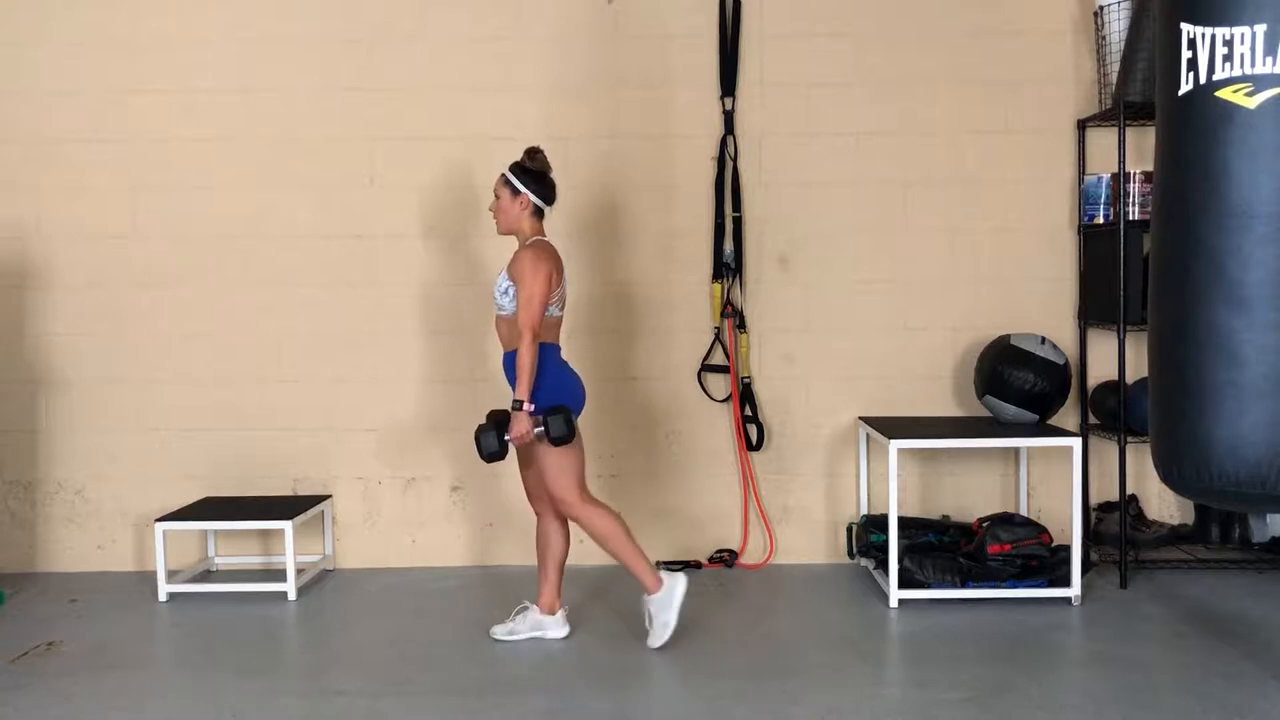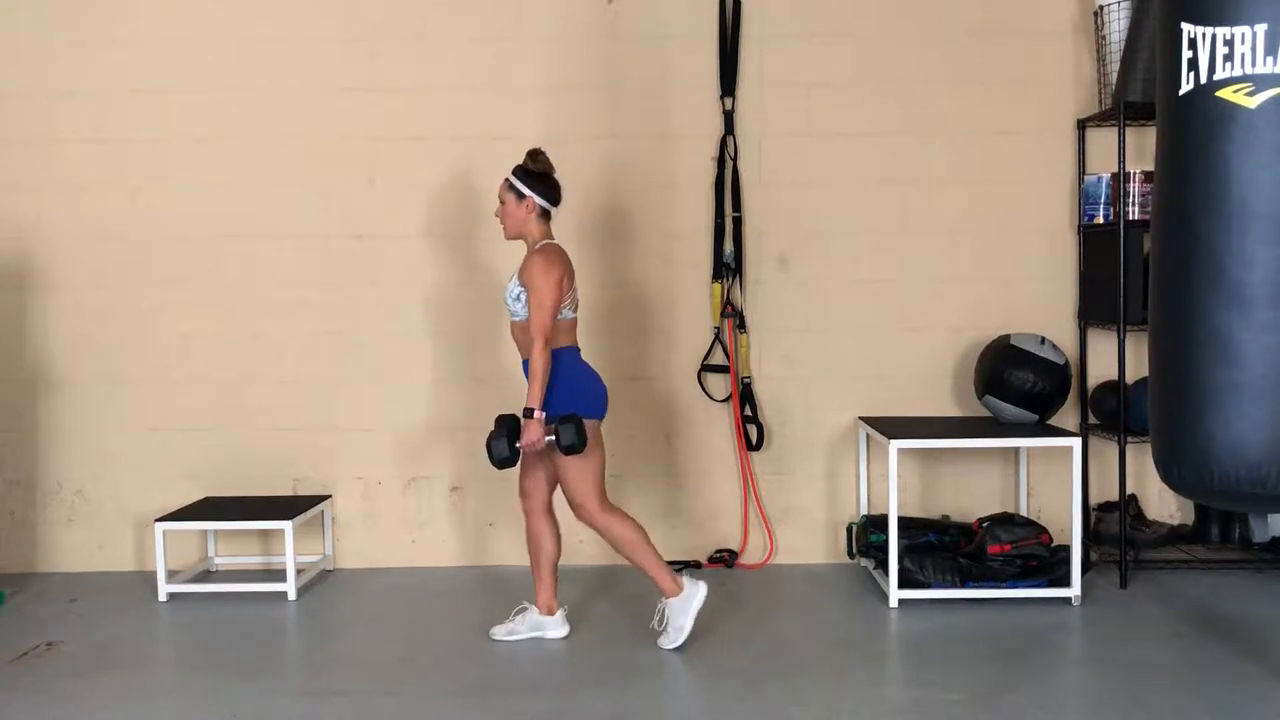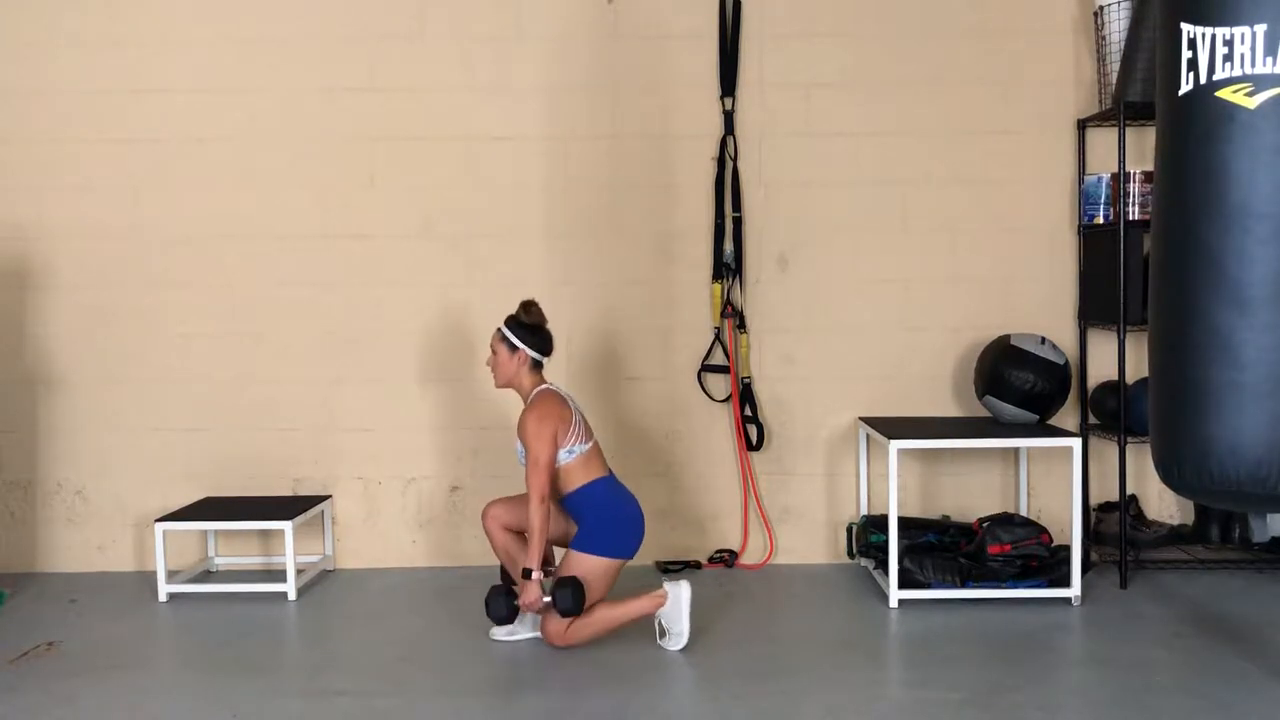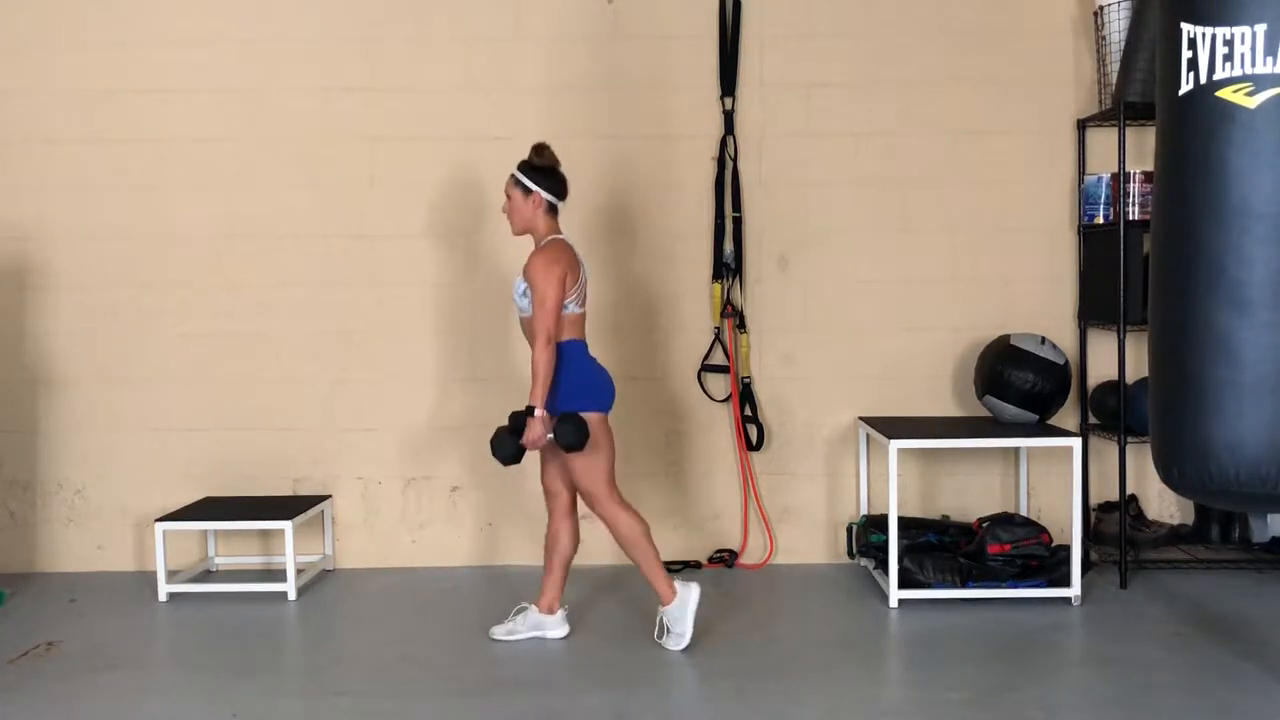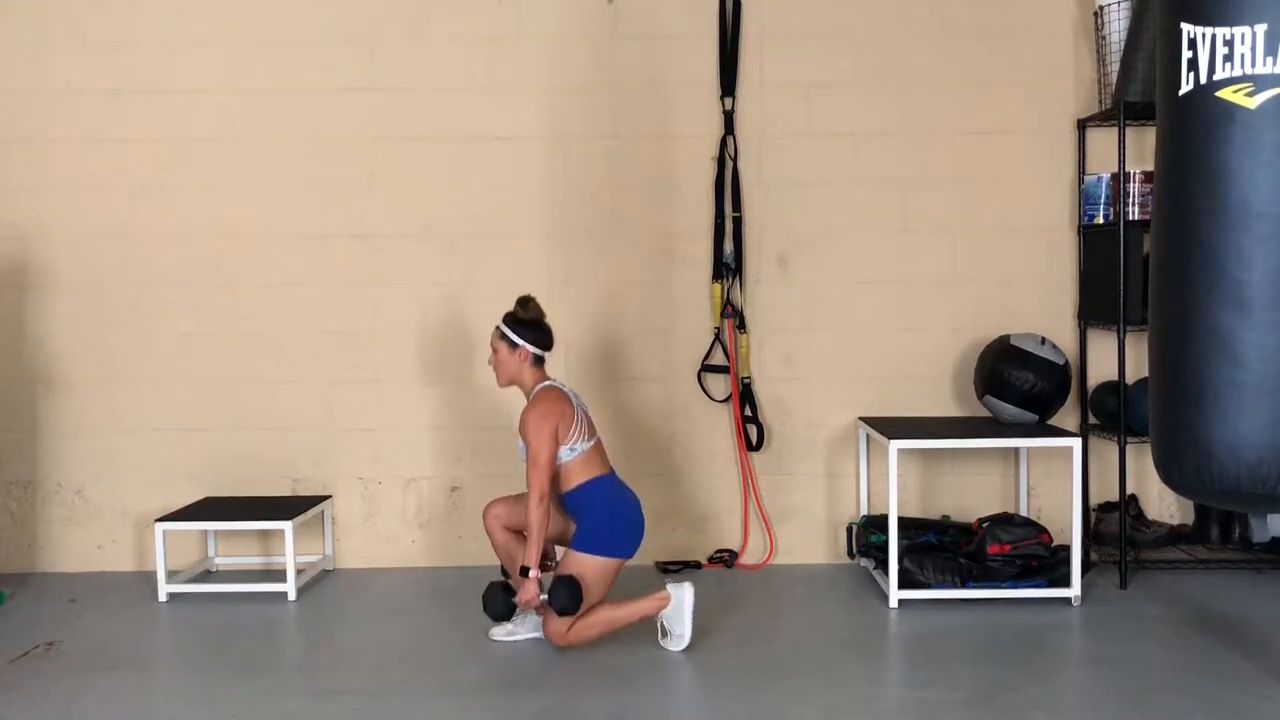
dt=1s
person 1, frame 1
left shoulder: (531, 255)
right shoulder: (538, 254)
left elbow: (527, 336)
left wrist: (522, 406)
right wrist: (526, 402)
left hip: (545, 386)
right hip: (544, 385)
left knee: (571, 501)
right knee: (545, 505)
left ankle: (657, 585)
right ankle: (547, 611)
person 1, frame 2
left shoulder: (542, 259)
right shoulder: (545, 257)
left elbow: (541, 341)
left wrist: (533, 413)
right wrist: (538, 409)
left hip: (566, 389)
right hip: (558, 389)
left knee: (590, 507)
right knee: (533, 500)
left ankle: (677, 591)
right ankle: (546, 612)
person 1, frame 3
left shoulder: (538, 414)
right shoulder: (548, 400)
left elbow: (539, 500)
right elbow: (551, 491)
left wrist: (532, 574)
right wrist: (542, 548)
left hip: (608, 520)
right hip: (592, 511)
left knee: (557, 632)
right knee: (495, 516)
left ankle: (664, 599)
right ankle: (540, 610)
person 1, frame 4
left shoulder: (546, 257)
right shoulder: (557, 252)
left elbow: (546, 339)
left wrist: (536, 410)
right wrist: (545, 406)
left hip: (574, 384)
right hip: (570, 382)
left knee: (603, 499)
right knee: (559, 502)
left ankle: (673, 596)
right ankle: (547, 612)
person 1, frame 5
left shoulder: (539, 411)
right shoulder: (554, 394)
left elbow: (539, 498)
left wrist: (531, 572)
right wrist: (536, 556)
left hip: (606, 518)
right hip: (596, 508)
left knee: (560, 632)
right knee: (496, 515)
left ankle: (666, 600)
right ankle: (537, 613)
